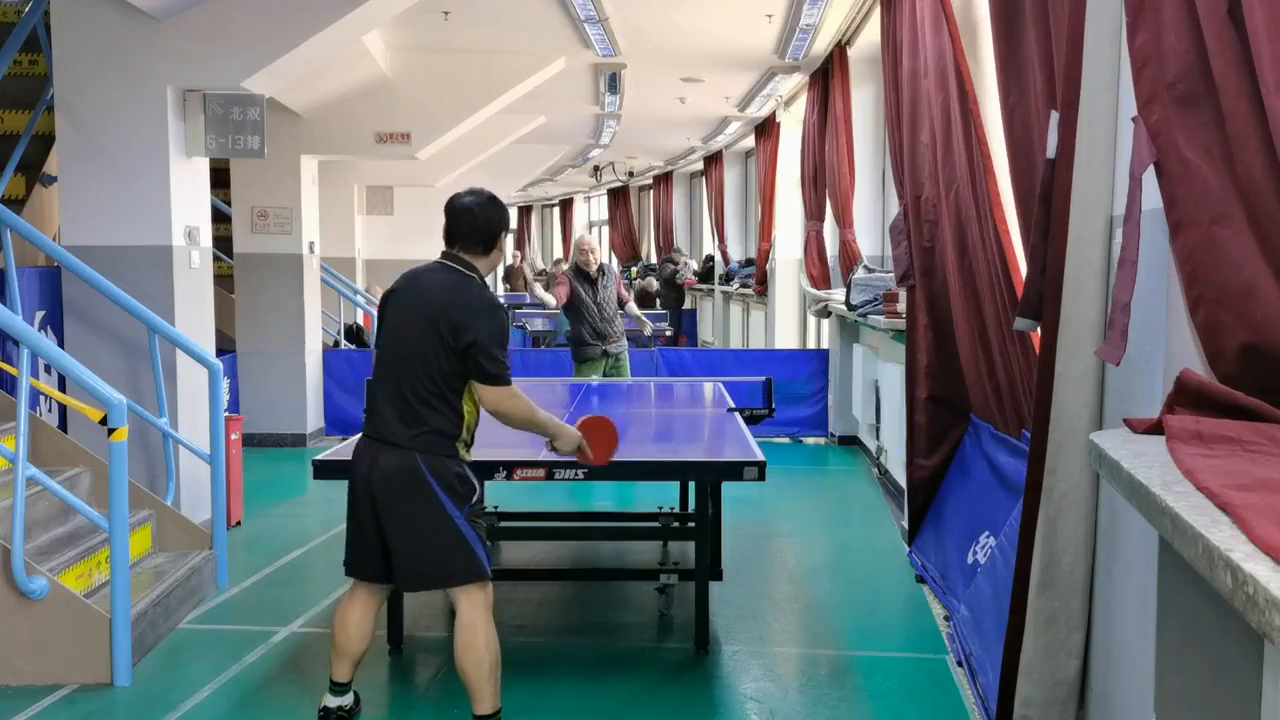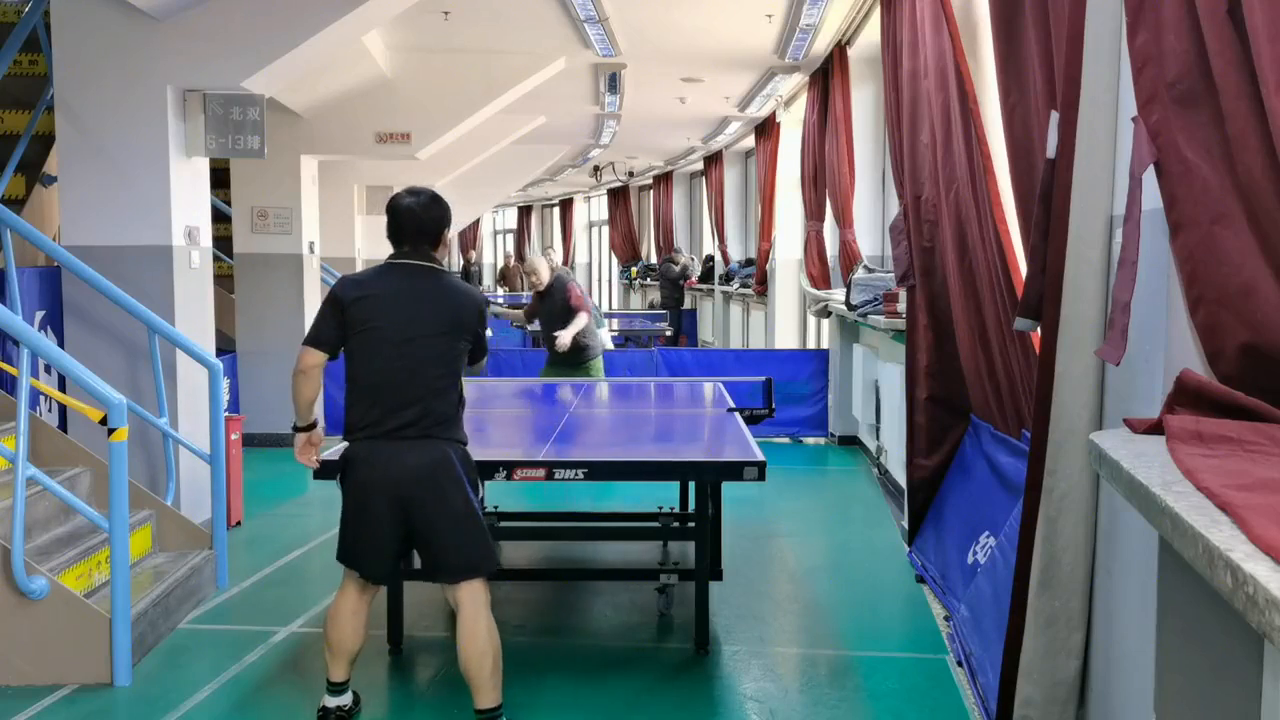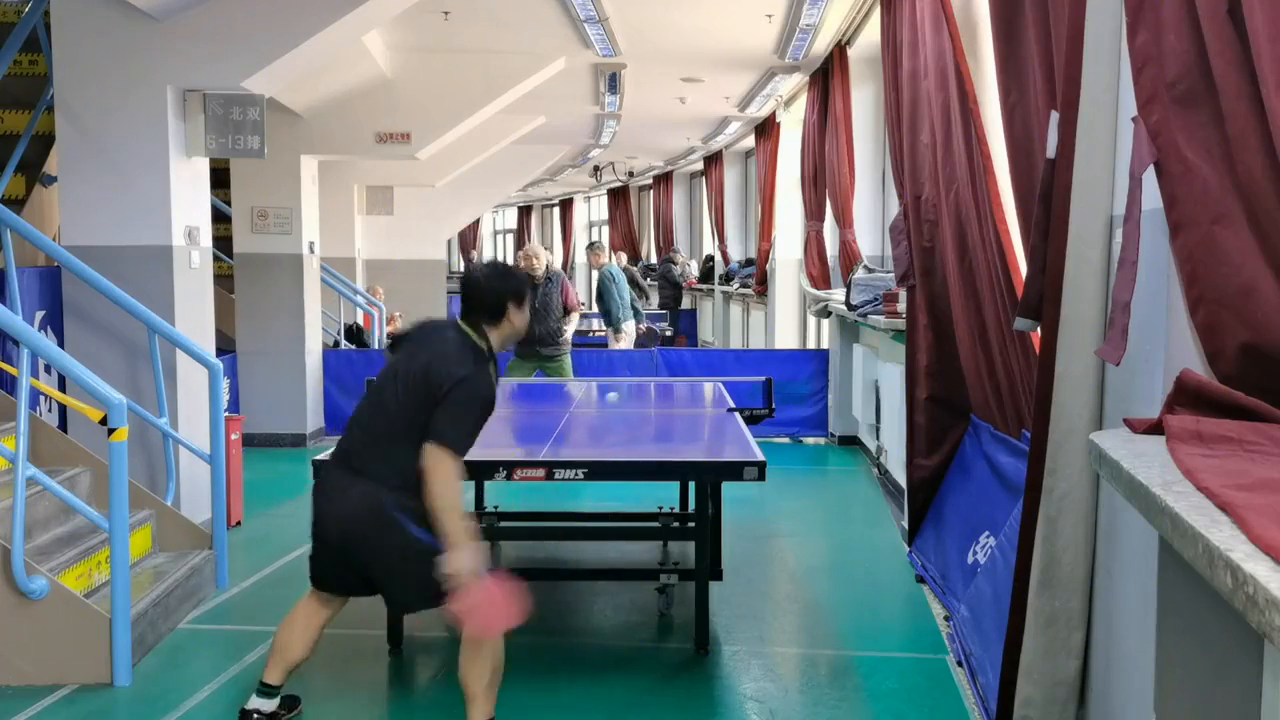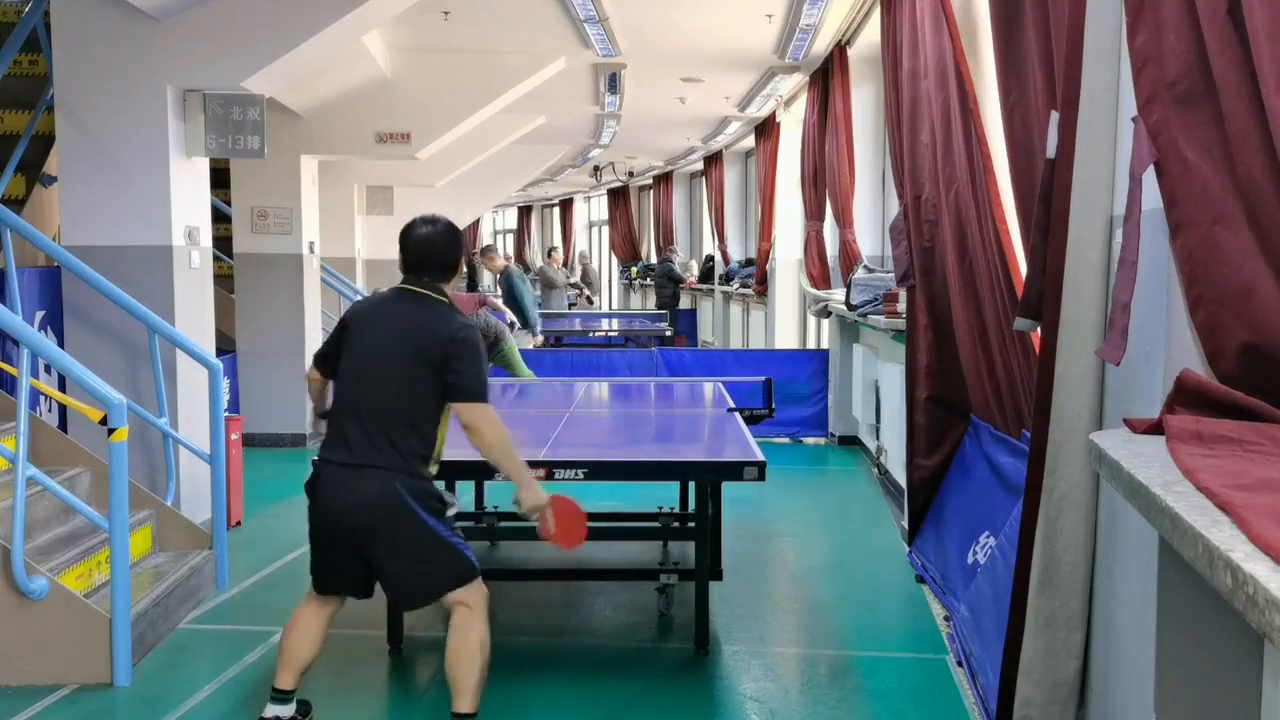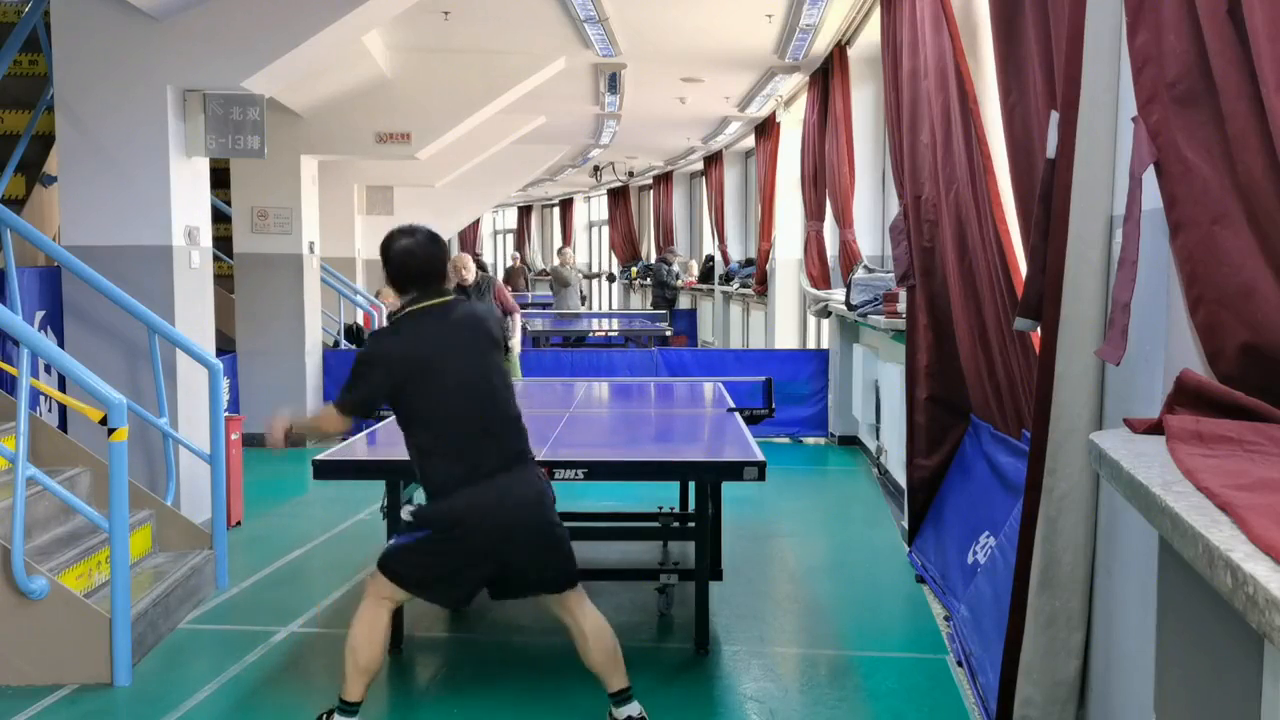
dt=1s
person 1, frame 1
left shoulder: (404, 285)
right shoulder: (481, 307)
right elbow: (498, 399)
right wrist: (557, 429)
left hip: (372, 457)
right hip: (428, 468)
left knee: (367, 586)
right knee: (473, 597)
person 1, frame 2
left shoulder: (350, 291)
right shoulder: (466, 300)
left elbow: (308, 364)
left wrist: (304, 426)
left hip: (369, 461)
right hip: (438, 462)
left knee: (358, 584)
right knee: (470, 594)
person 1, frame 3
left shoulder: (429, 335)
right shoulder: (474, 380)
right elbow: (439, 466)
right wrist: (461, 545)
left hip: (333, 495)
right hip: (380, 509)
left knee: (324, 598)
person 1, frame 4
left shoulder: (363, 312)
right shoulder: (457, 333)
left elbow: (317, 376)
right elbow: (475, 421)
left wrist: (324, 413)
right wrist: (525, 482)
left hip: (332, 485)
right hip: (393, 492)
left knee: (322, 597)
right knee: (470, 601)
person 1, frame 5
left shoulder: (386, 348)
right shoulder: (481, 319)
left elbow: (335, 422)
left wrist: (291, 428)
left hip: (458, 511)
right hip: (525, 496)
left knee: (379, 596)
right knee: (573, 603)
